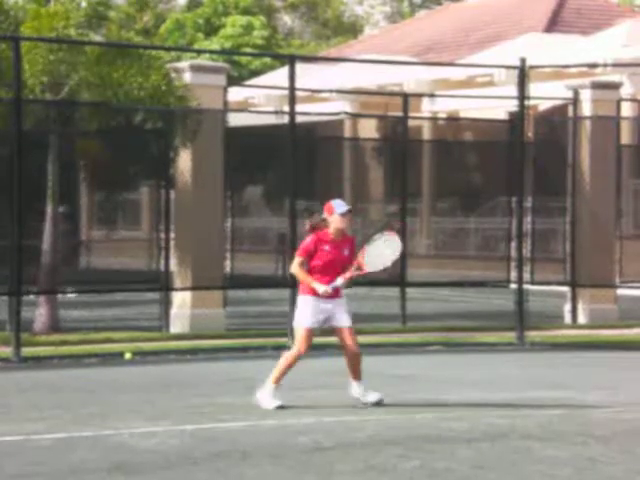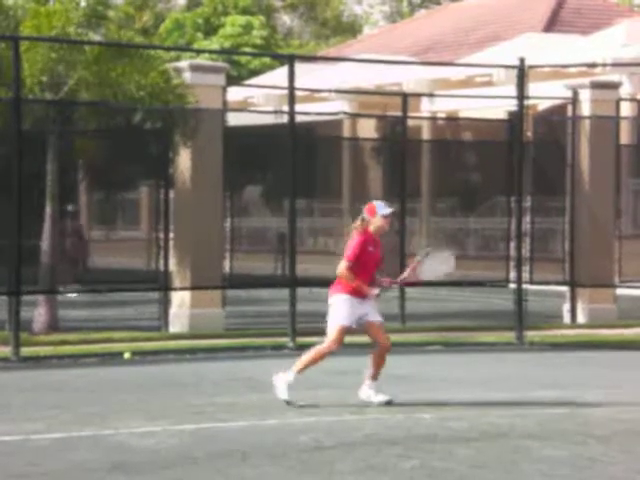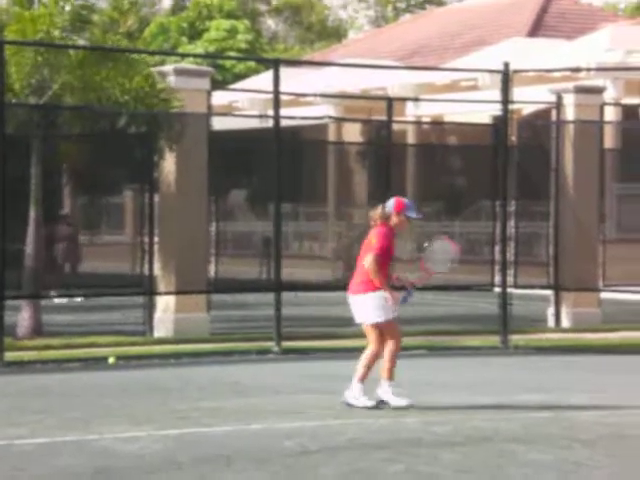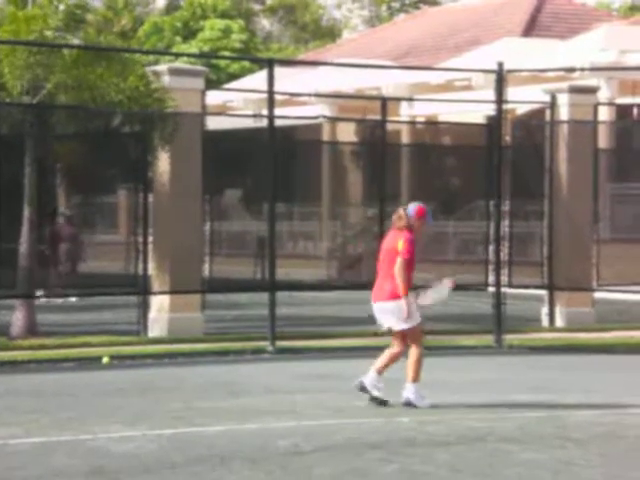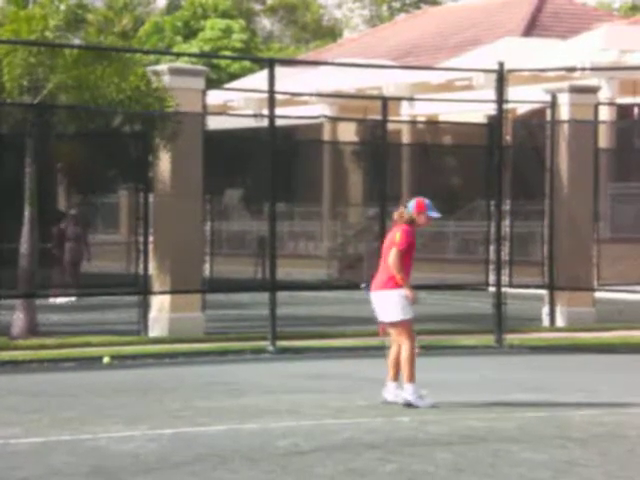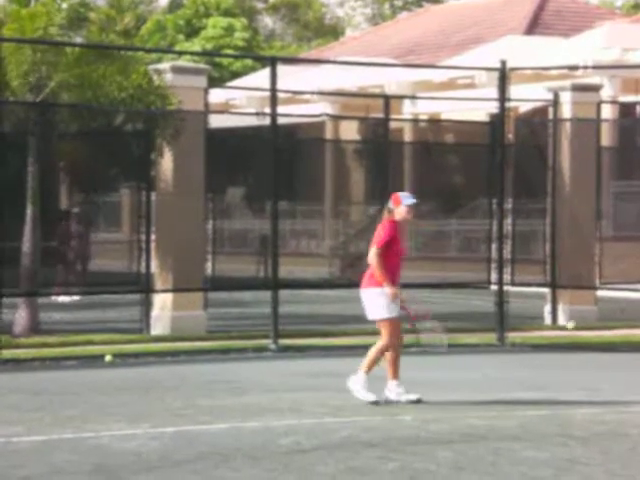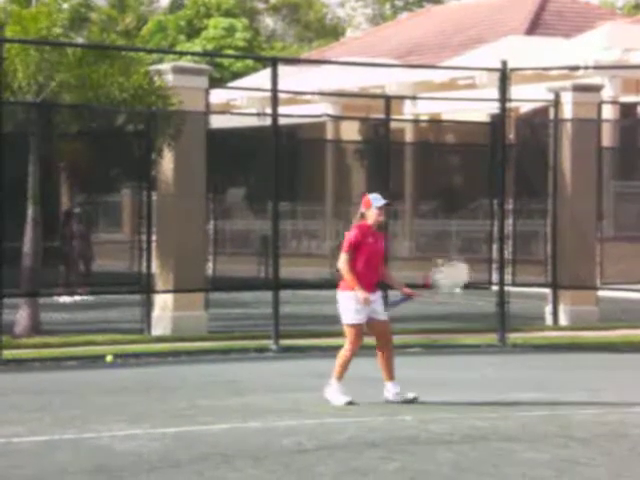
dt=0.3s
person 1, frame 1
left shoulder: (349, 242)
right shoulder: (314, 239)
right elbow: (295, 268)
left wrist: (344, 279)
right wrist: (316, 285)
left hip: (335, 301)
right hip: (311, 299)
left knee: (352, 347)
right knee: (300, 349)
left ankle: (359, 388)
right ankle: (267, 390)
person 1, frame 2
left shoulder: (376, 242)
right shoulder: (359, 238)
right elbow: (342, 271)
left wrist: (382, 281)
right wrist: (366, 289)
left hip: (363, 300)
right hip: (344, 297)
left knee: (384, 343)
right knee: (331, 344)
left ankle: (369, 388)
right ankle: (286, 378)
person 1, frame 3
left shoulder: (382, 232)
right shoulder: (382, 232)
right elbow: (369, 264)
right wrist: (387, 290)
left hip: (361, 293)
right hip: (368, 293)
left knee: (376, 345)
right knee: (394, 340)
left ankle: (355, 391)
right ankle: (386, 389)
person 1, frame 4
left shoulder: (392, 236)
right shoulder: (407, 238)
right elbow: (398, 269)
right wrist: (405, 298)
left hip: (379, 299)
right hip: (395, 299)
left knee: (399, 346)
right knee: (417, 344)
left ankle: (370, 377)
right ankle: (411, 393)
person 1, frame 5
left shoulder: (396, 231)
right shoulder: (406, 230)
right elbow: (393, 260)
right wrist: (407, 287)
left hip: (379, 290)
right hip: (391, 290)
left knee: (398, 342)
right knee: (408, 341)
left ankle: (392, 389)
right ankle: (410, 392)
person 1, frame 6
left shoulder: (396, 229)
right shoulder: (388, 227)
right elbow: (373, 257)
left wrist: (392, 288)
right wrist: (388, 285)
left hip: (386, 290)
right hip: (376, 289)
left knee: (396, 339)
right knee: (388, 339)
left ankle: (394, 388)
right ankle: (358, 380)
person 1, frame 7
left shoulder: (380, 236)
right shoulder: (357, 232)
right elbow: (342, 264)
left wrist: (401, 287)
right wrist: (358, 289)
left hip: (372, 295)
right hip: (352, 294)
left knee: (386, 341)
right knee: (353, 343)
left ankle: (391, 389)
right ankle: (333, 387)
